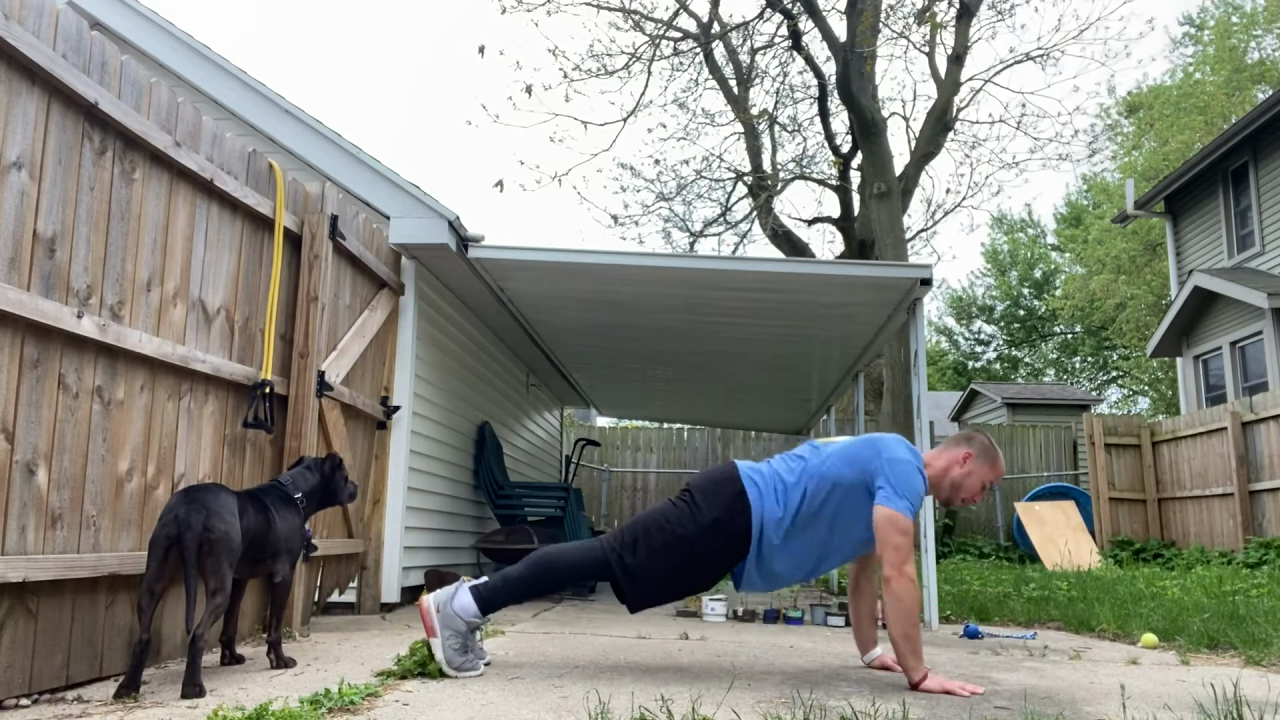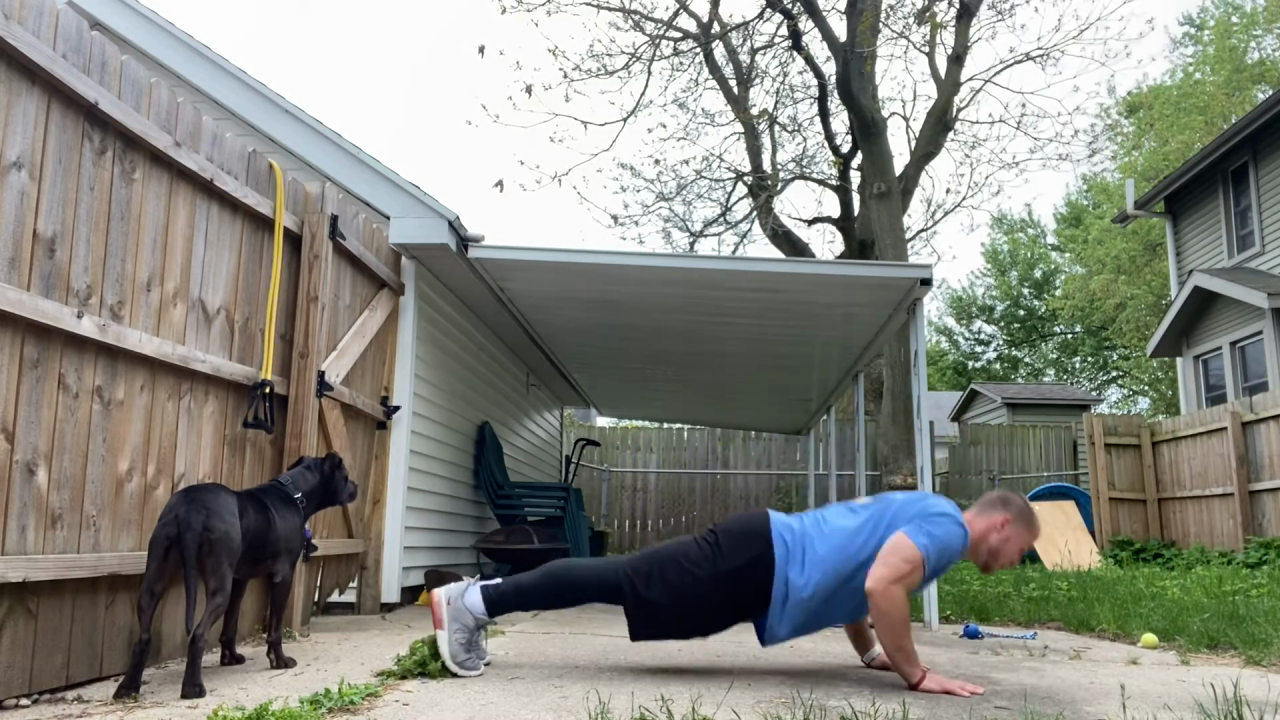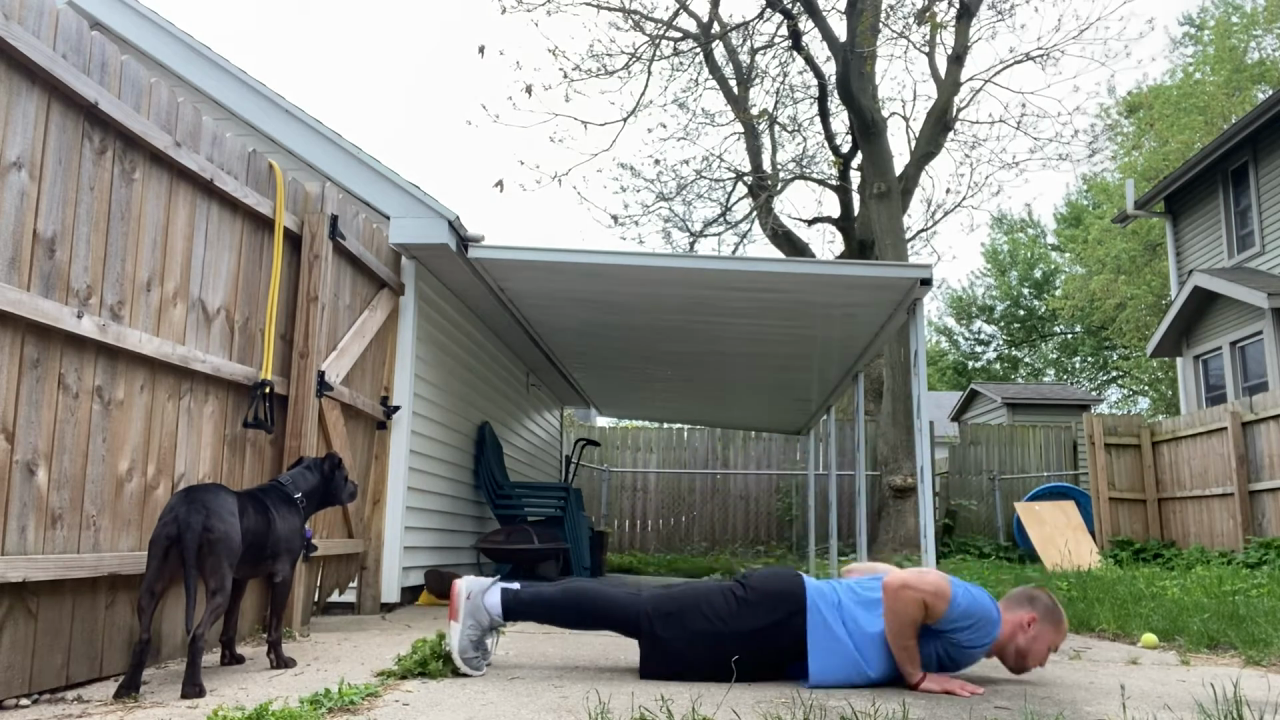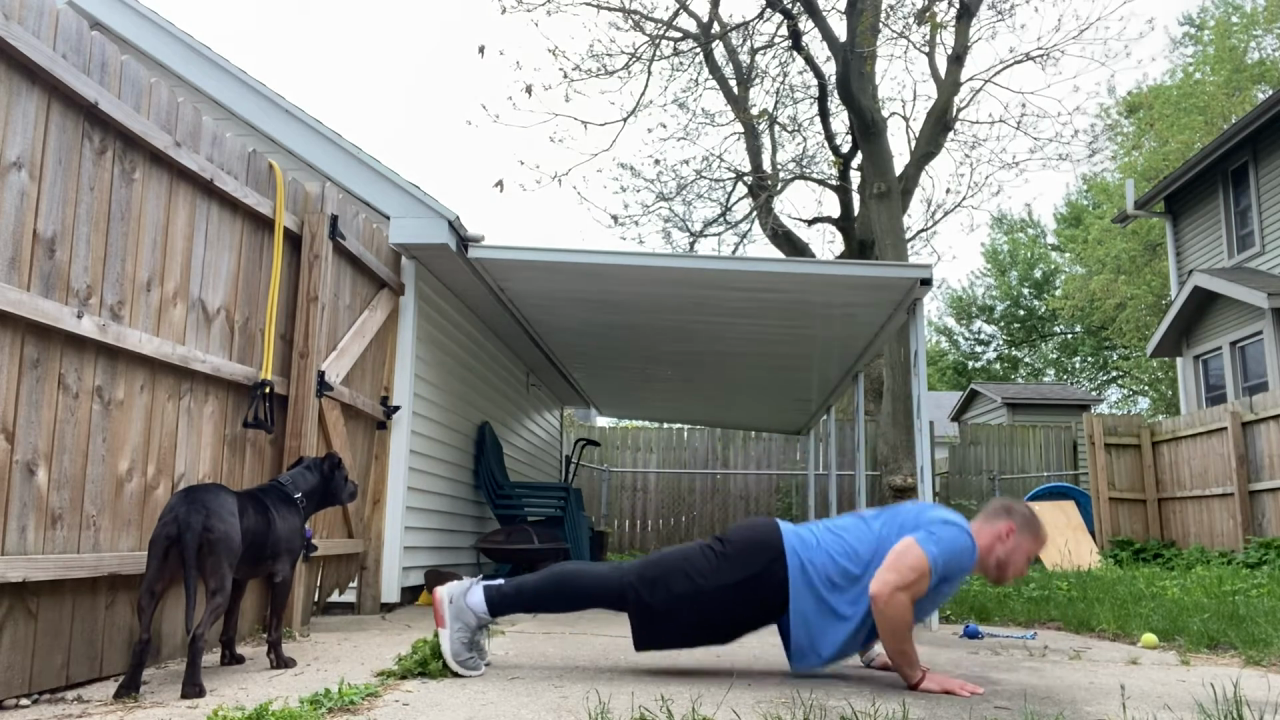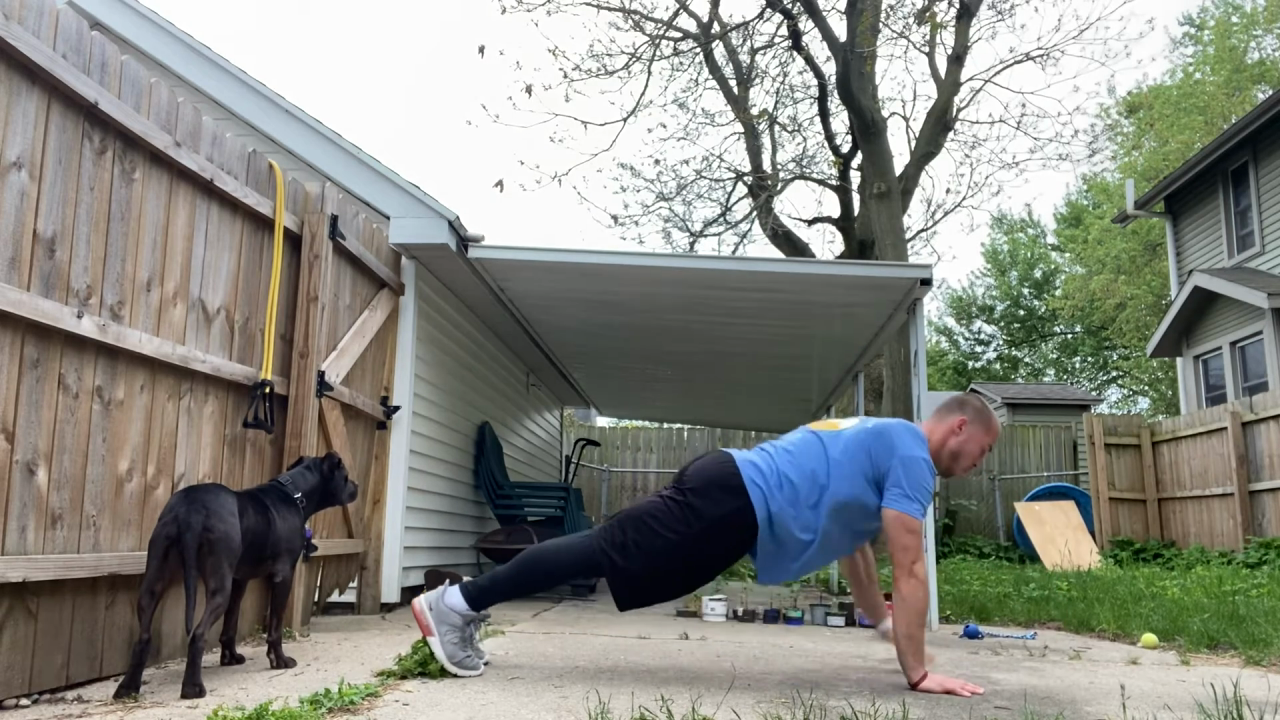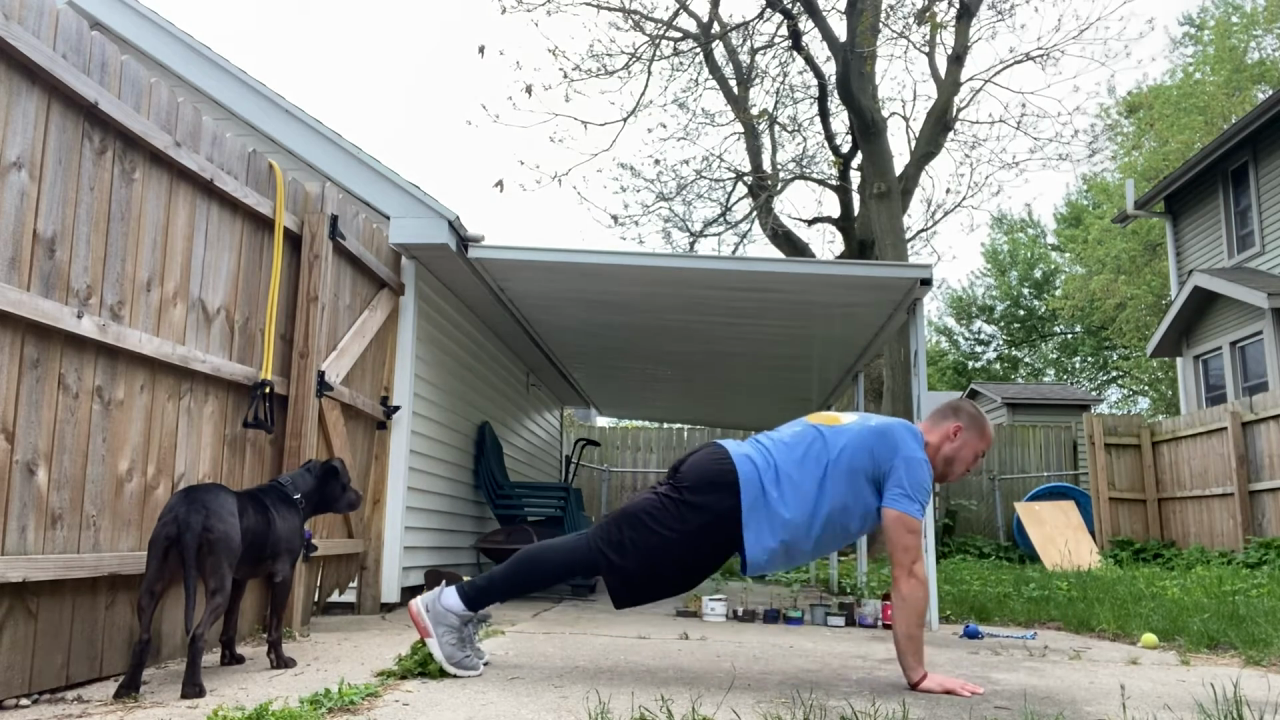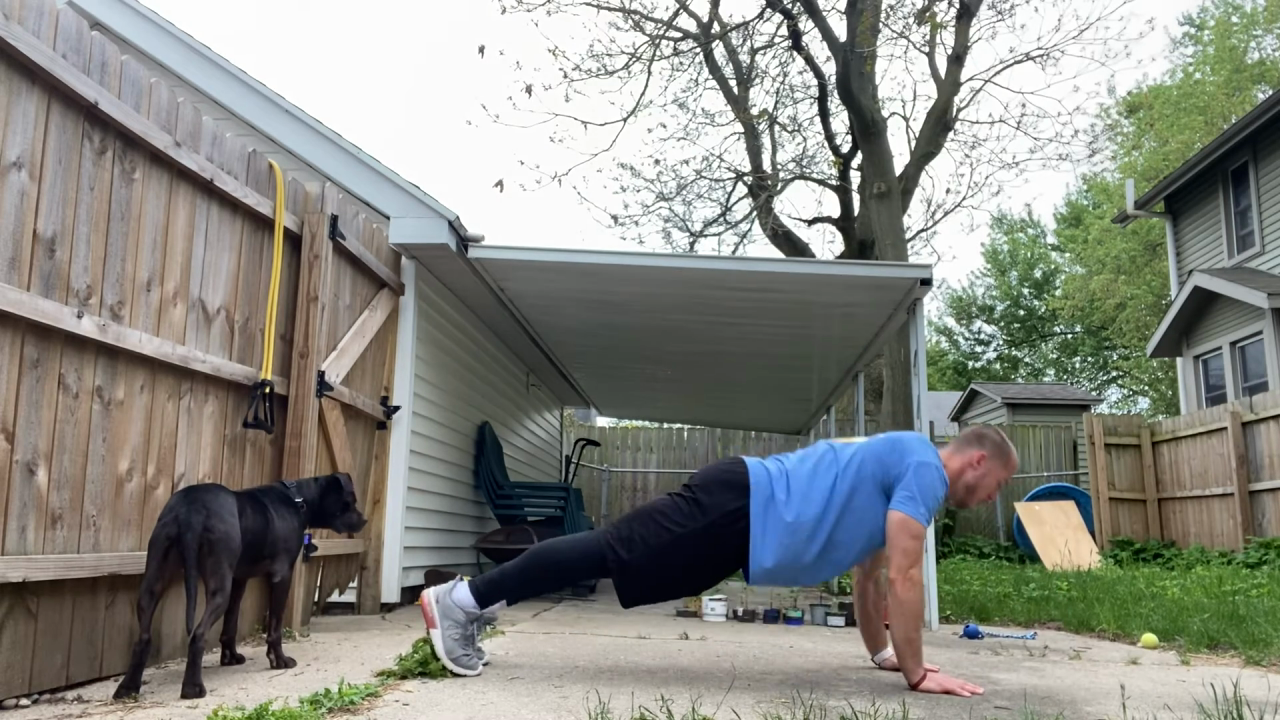
dt=0.3s
person 1, frame 1
left shoulder: (890, 469)
right shoulder: (906, 468)
left elbow: (866, 568)
right elbow: (897, 575)
left wrist: (870, 650)
right wrist: (918, 672)
left hip: (738, 517)
right hip: (733, 511)
left knee: (603, 559)
right knee: (608, 559)
left ankle: (468, 601)
right ankle: (462, 603)
person 1, frame 2
left shoulder: (927, 517)
right shoulder: (946, 523)
left elbow: (851, 572)
right elbow: (880, 587)
left wrist: (871, 651)
right wrist: (915, 672)
left hip: (765, 556)
right hip: (758, 562)
left knee: (618, 581)
right knee: (622, 583)
left ankle: (476, 599)
right ankle: (472, 601)
person 1, frame 3
left shoulder: (960, 607)
right shoulder: (981, 616)
left elbow: (858, 570)
right elbow: (899, 586)
left wrist: (887, 658)
right wrist: (914, 672)
left hip: (794, 613)
right hip: (787, 621)
left knee: (638, 608)
right knee: (638, 615)
left ankle: (496, 594)
right ankle: (491, 597)
person 1, frame 4
left shoulder: (934, 529)
right shoulder: (956, 541)
right elbow: (885, 590)
left wrist: (871, 650)
right wrist: (914, 672)
left hip: (778, 562)
right hip: (768, 571)
left knee: (622, 583)
right knee: (626, 588)
left ankle: (481, 595)
right ankle: (476, 599)
person 1, frame 5
left shoulder: (885, 439)
right shoulder: (912, 456)
left elbow: (848, 538)
right elbow: (909, 572)
left wrist: (880, 619)
right wrist: (918, 672)
left hip: (727, 488)
right hip: (732, 505)
left knee: (599, 552)
right knee: (604, 554)
left ankle: (459, 604)
right ankle: (453, 603)
person 1, frame 6
left shoulder: (878, 436)
right shoulder: (910, 454)
left elbow: (823, 495)
right elbow: (908, 573)
left wrist: (906, 497)
right wrist: (917, 673)
left hip: (721, 476)
right hip: (728, 498)
left knee: (594, 550)
right knee: (601, 554)
left ankle: (458, 606)
right ankle: (451, 603)
person 1, frame 7
left shoulder: (902, 459)
right shoulder: (926, 470)
left elbow: (862, 563)
right elbow: (899, 575)
left wrist: (882, 649)
right wrist: (916, 672)
left hip: (743, 506)
right hip: (739, 508)
left knee: (607, 554)
right knee: (606, 553)
left ankle: (471, 600)
right ankle: (462, 600)
